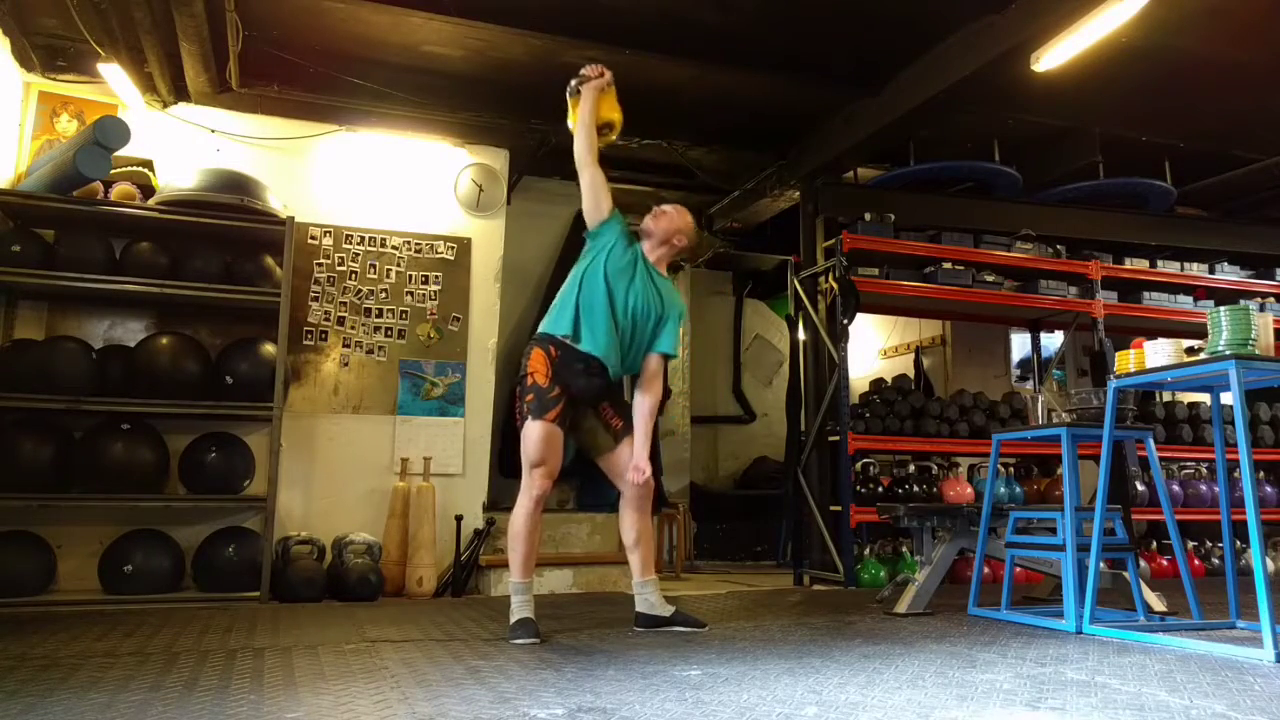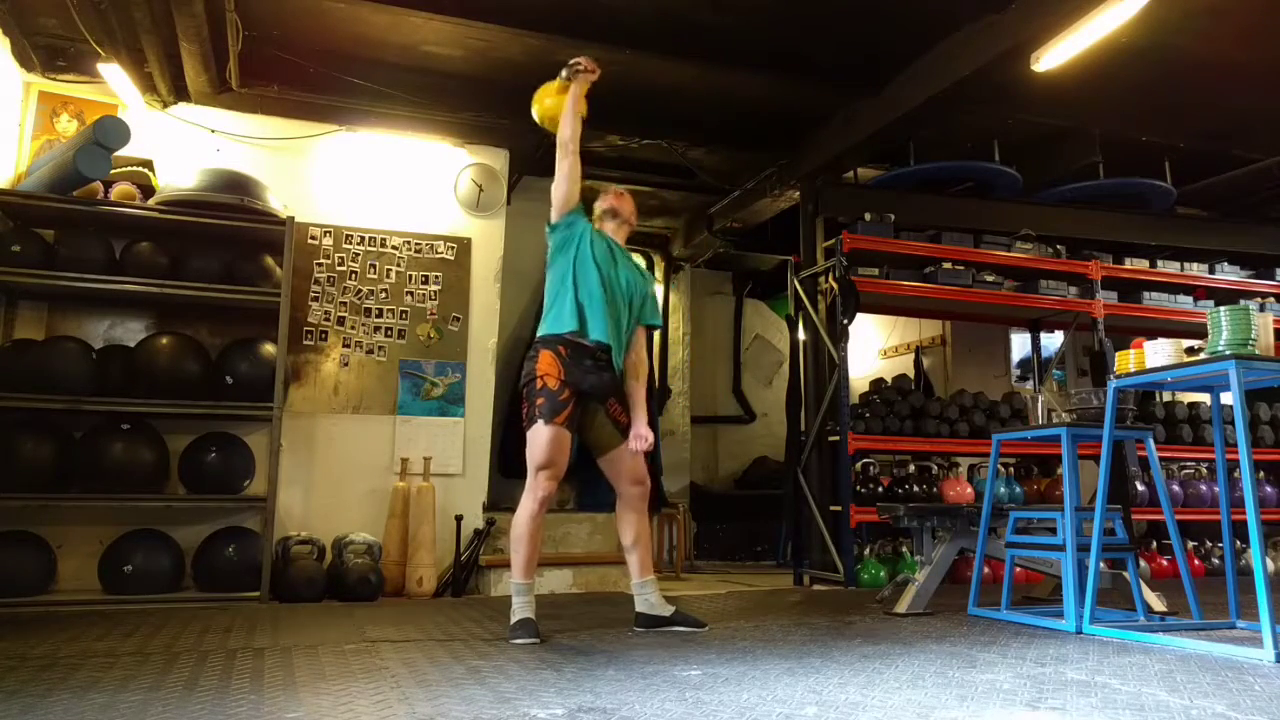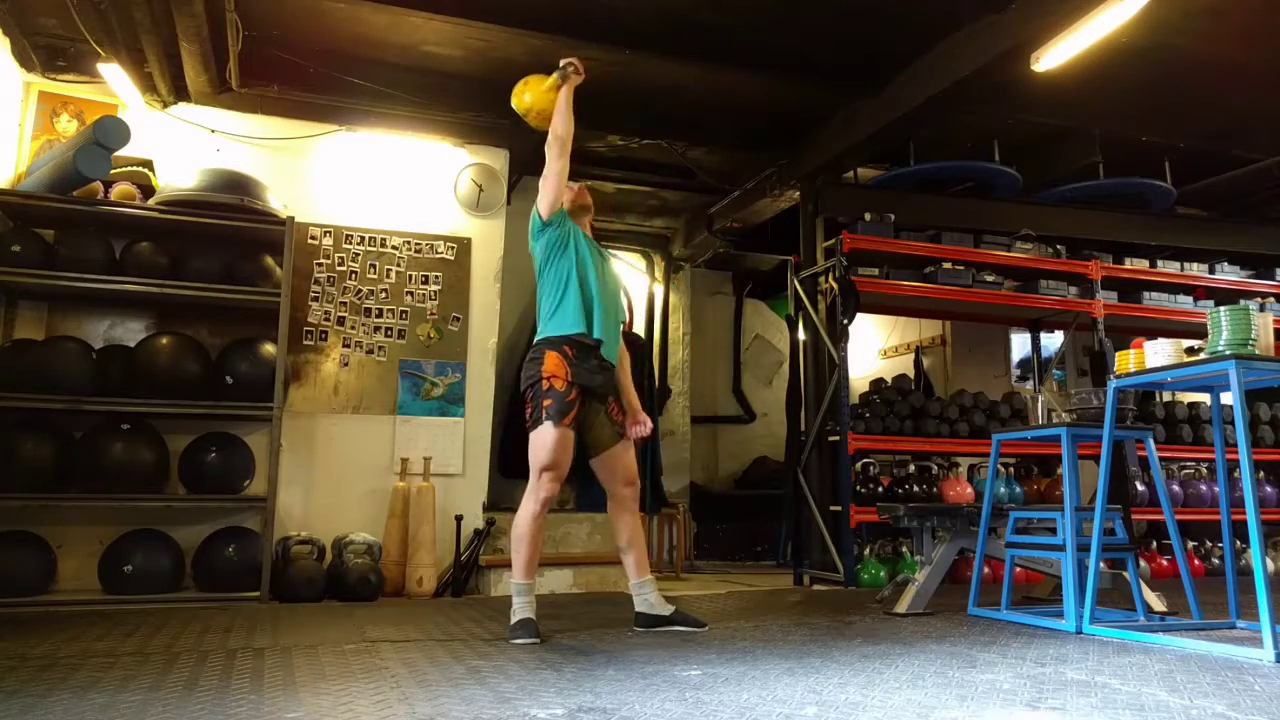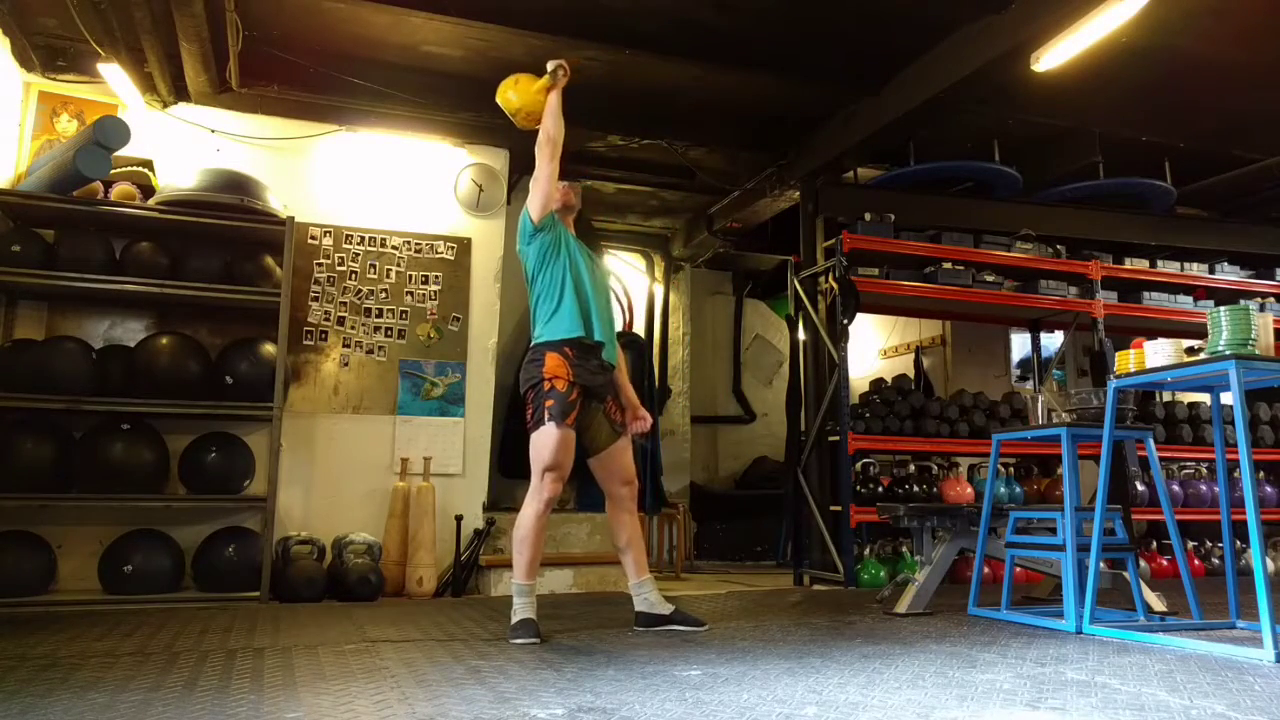
dt=0.3s
person 1, frame 1
left shoulder: (669, 303)
right shoulder: (615, 239)
left elbow: (650, 380)
right elbow: (586, 161)
left wrist: (642, 450)
right wrist: (591, 95)
left hip: (601, 384)
right hip: (552, 363)
left knee: (640, 485)
right knee: (537, 485)
left ankle: (649, 603)
right ankle: (521, 609)
person 1, frame 2
left shoulder: (640, 278)
right shoulder: (572, 230)
left elbow: (637, 351)
right elbow: (567, 151)
left wrist: (639, 414)
right wrist: (579, 86)
left hip: (606, 377)
right hip: (558, 361)
left knee: (636, 485)
right knee: (542, 485)
left ankle: (650, 604)
right ankle: (522, 609)
person 1, frame 3
left shoulder: (604, 262)
right shoulder: (553, 230)
right elbow: (557, 148)
left wrist: (632, 402)
right wrist: (567, 86)
left hip: (600, 375)
right hip: (559, 361)
left knee: (627, 487)
right knee: (544, 485)
left ankle: (648, 603)
right ankle: (522, 608)
person 1, frame 4
left shoulder: (588, 259)
right shoulder: (539, 232)
right elbow: (548, 150)
left wrist: (630, 397)
right wrist: (555, 88)
left hip: (597, 375)
right hip: (557, 363)
left knee: (625, 486)
right knee: (547, 486)
left ankle: (649, 603)
right ankle: (522, 608)
